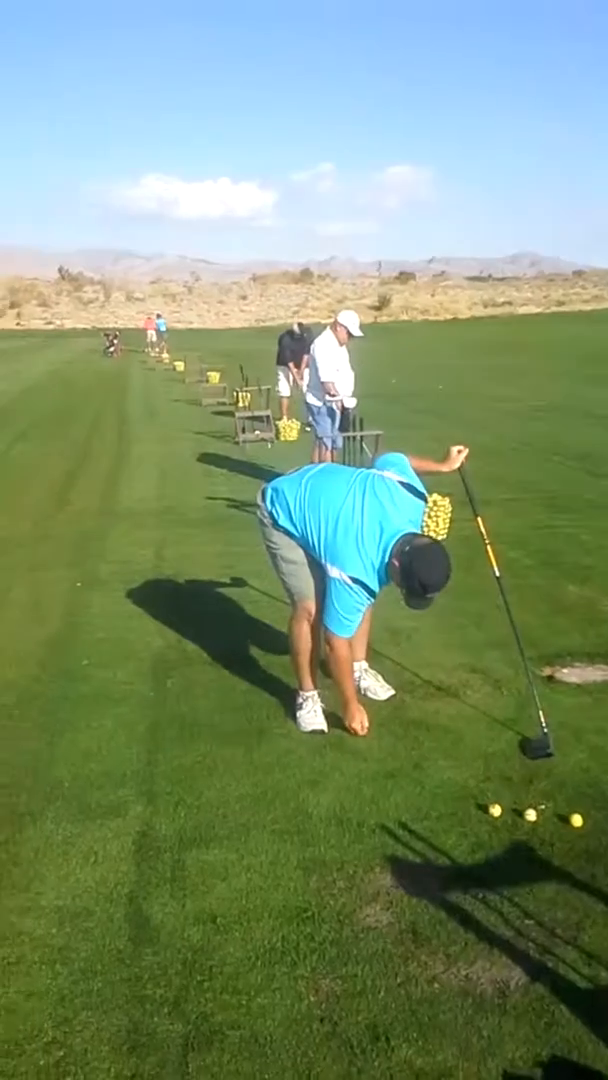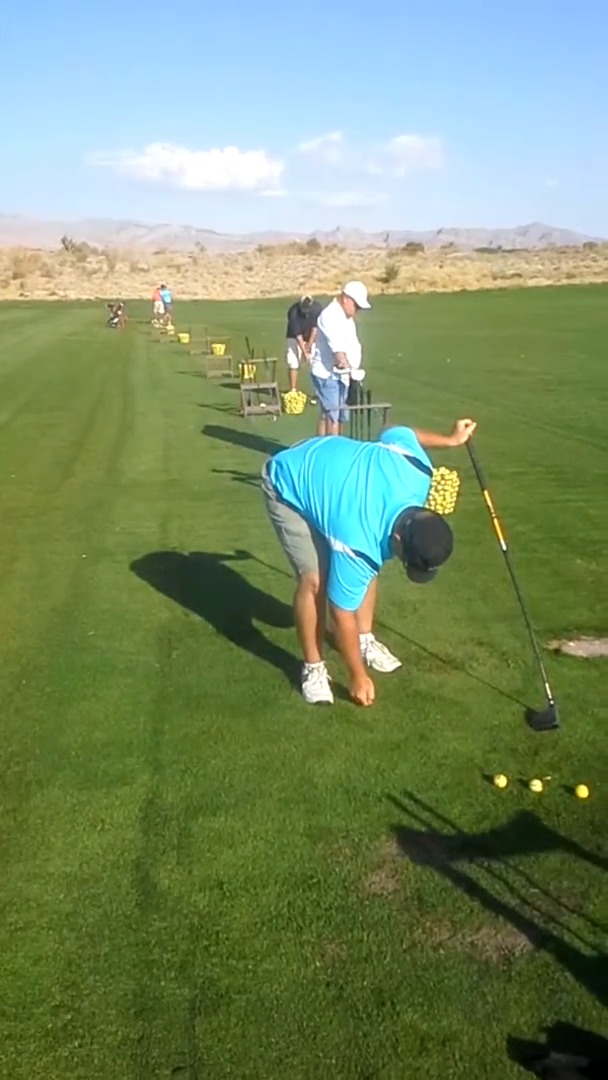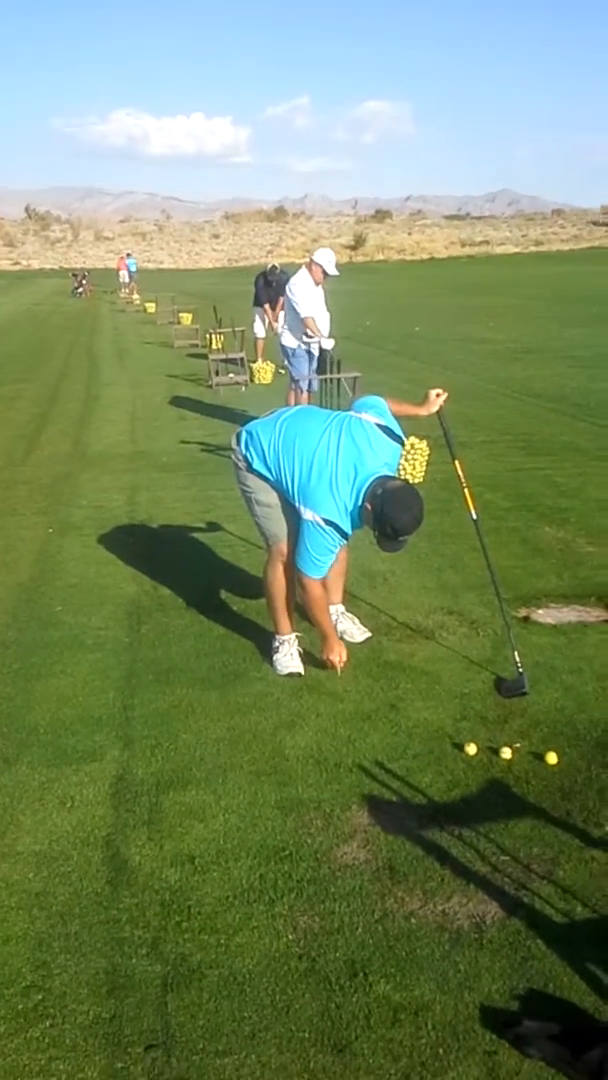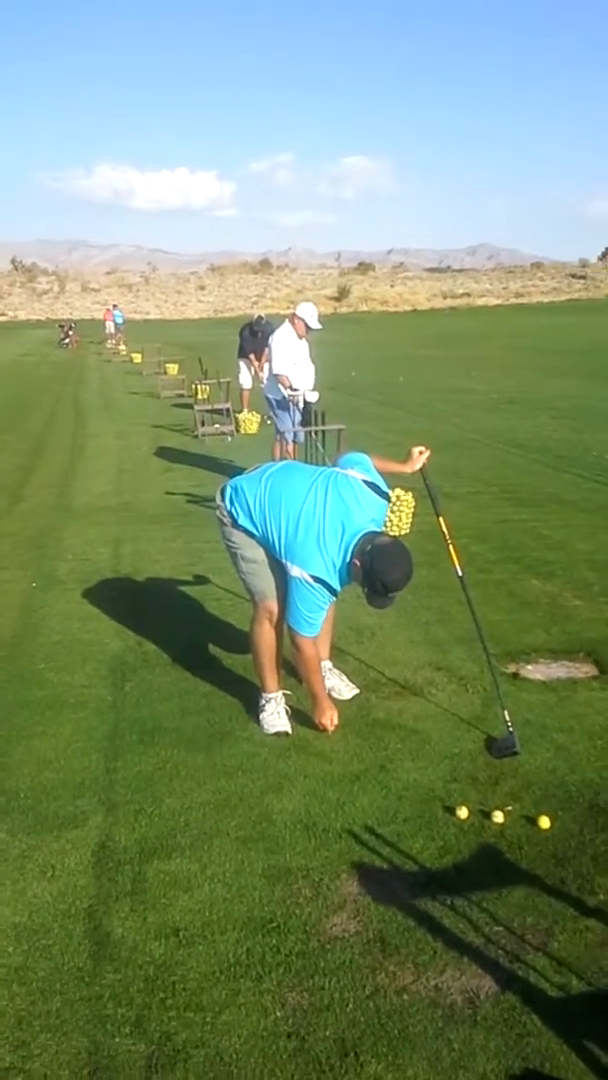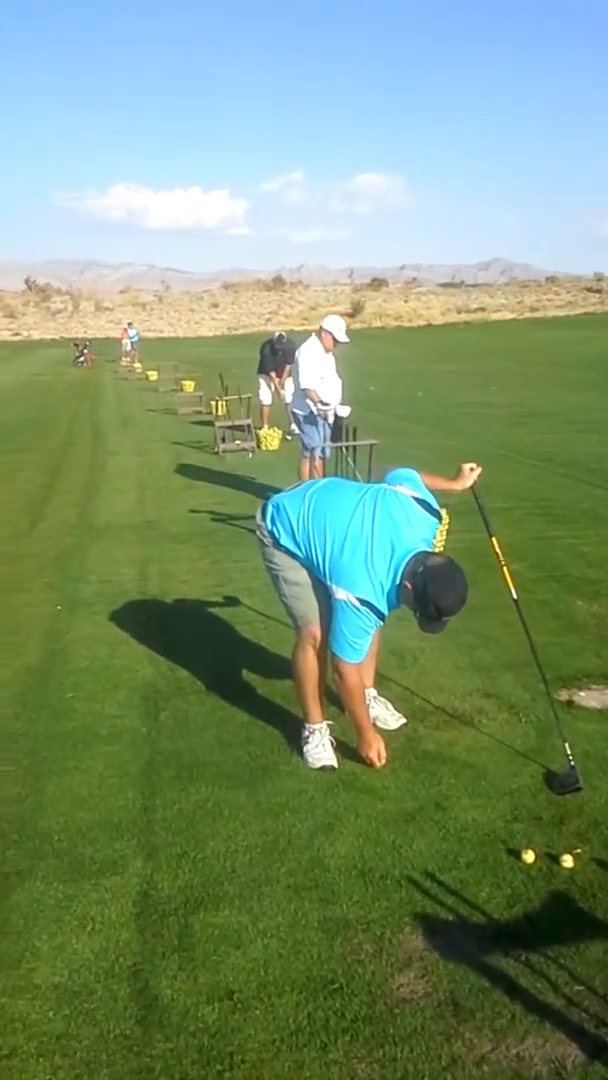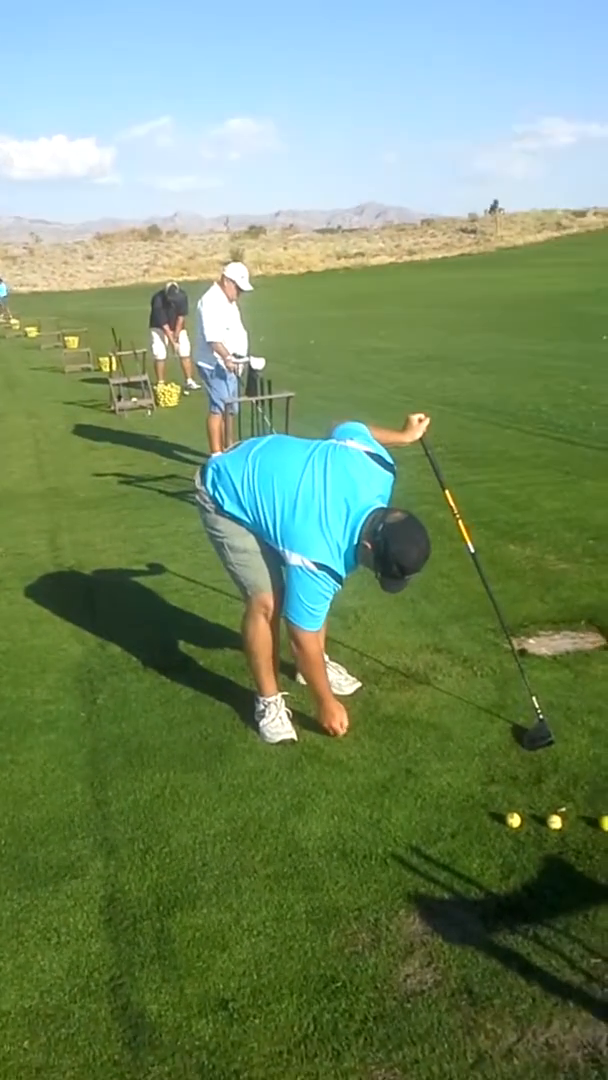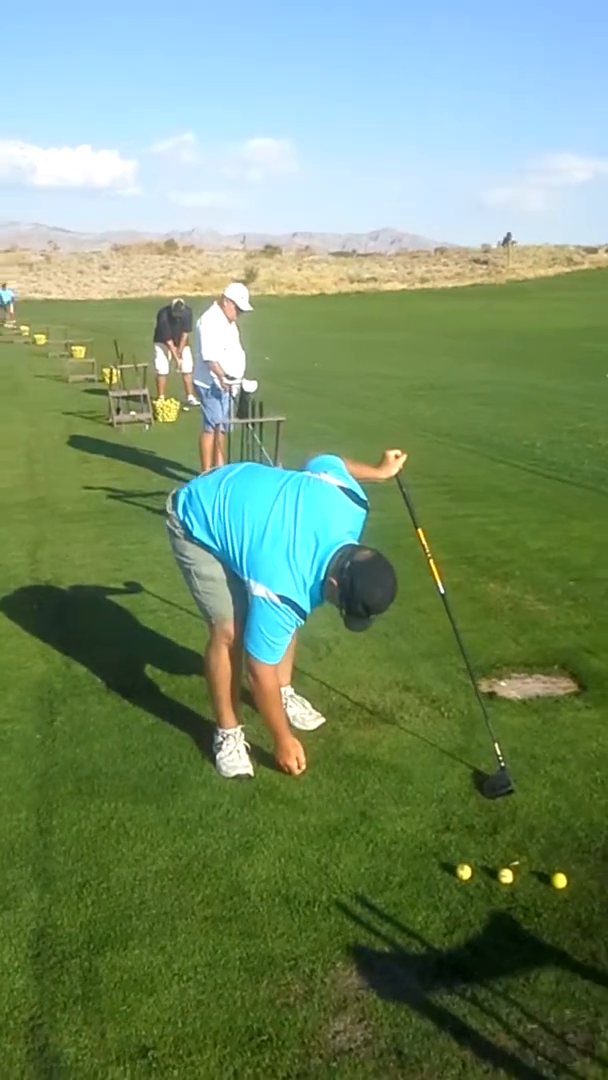
dt=0.7s
person 1, frame 1
left shoulder: (414, 498)
right shoulder: (355, 573)
left elbow: (391, 459)
right elbow: (336, 641)
left wrist: (443, 465)
right wrist: (350, 706)
left hip: (318, 486)
right hip: (283, 513)
left knee: (360, 599)
right knee: (310, 607)
left ankle: (358, 668)
right ankle: (307, 695)
person 1, frame 2
left shoulder: (418, 472)
right shoulder: (358, 545)
left elbow: (396, 434)
right elbow: (342, 614)
left wrist: (450, 440)
right wrist: (358, 677)
left hip: (324, 458)
right hip: (287, 486)
left knee: (365, 570)
right knee: (315, 579)
left ankle: (365, 640)
right ankle: (313, 667)
person 1, frame 3
left shoulder: (389, 442)
right shoulder: (327, 515)
left elbow: (368, 402)
right elbow: (310, 581)
left wrist: (421, 409)
right wrist: (330, 640)
right hip: (257, 456)
left knee: (337, 540)
right knee: (284, 550)
left ankle: (335, 611)
right ankle: (284, 639)
person 1, frame 4
left shoulder: (376, 498)
right shoulder: (316, 571)
left elbow: (353, 459)
right elbow: (302, 641)
left wrist: (405, 466)
right wrist: (321, 702)
right hip: (241, 510)
left knee: (324, 598)
right knee: (271, 607)
left ankle: (323, 668)
right ankle: (270, 698)
person 1, frame 5
left shoulder: (425, 515)
right shoulder: (362, 594)
left elbow: (402, 475)
right elbow: (345, 668)
left wrist: (455, 483)
right wrist: (366, 735)
right hip: (283, 532)
right knee: (315, 633)
left ankle: (367, 695)
right ankle: (314, 729)
person 1, frame 6
left shoulder: (380, 469)
right shoulder: (319, 558)
left elbow: (348, 429)
right elbow: (302, 637)
left wrist: (403, 435)
right wrist: (327, 704)
right hip: (225, 496)
right knee: (266, 601)
left ankle: (318, 664)
right ankle: (268, 701)
person 1, frame 7
left shoulder: (352, 504)
right shoulder: (283, 590)
left elbow: (325, 462)
right elbow: (261, 670)
left wrist: (379, 471)
right wrist: (284, 740)
right hip: (195, 521)
right knee: (231, 630)
left ankle: (283, 694)
right ankle: (228, 734)
